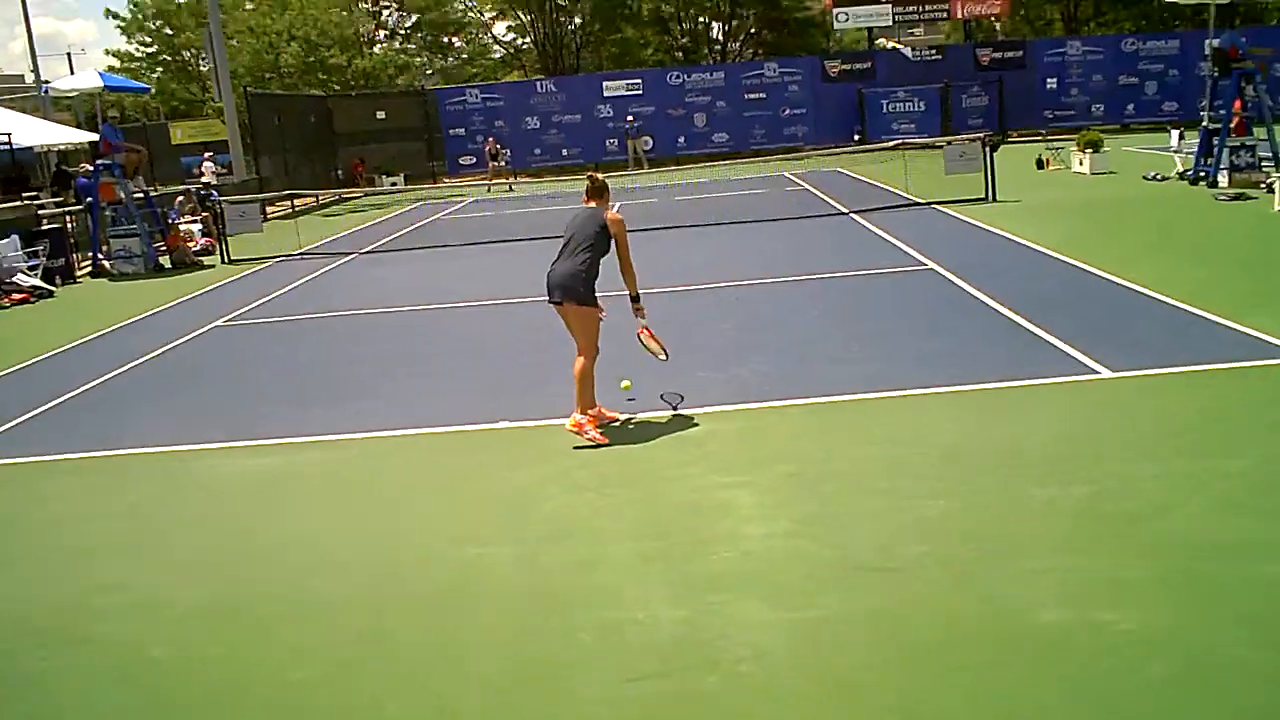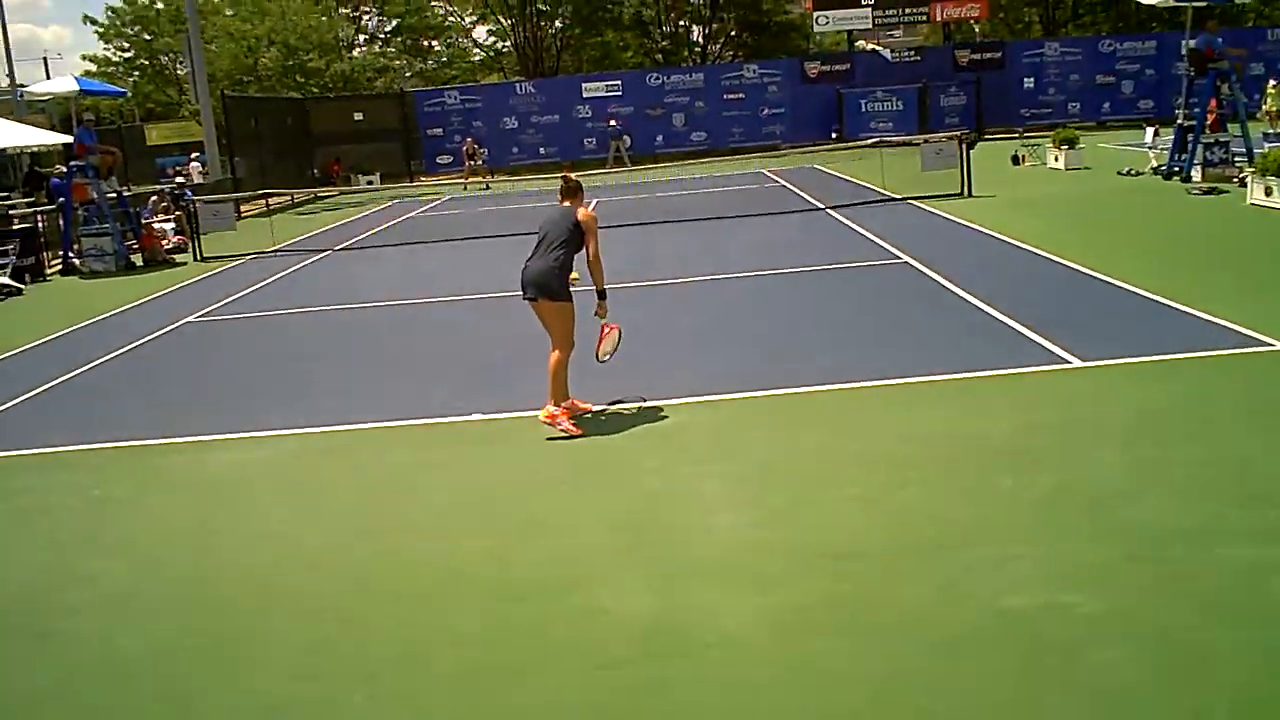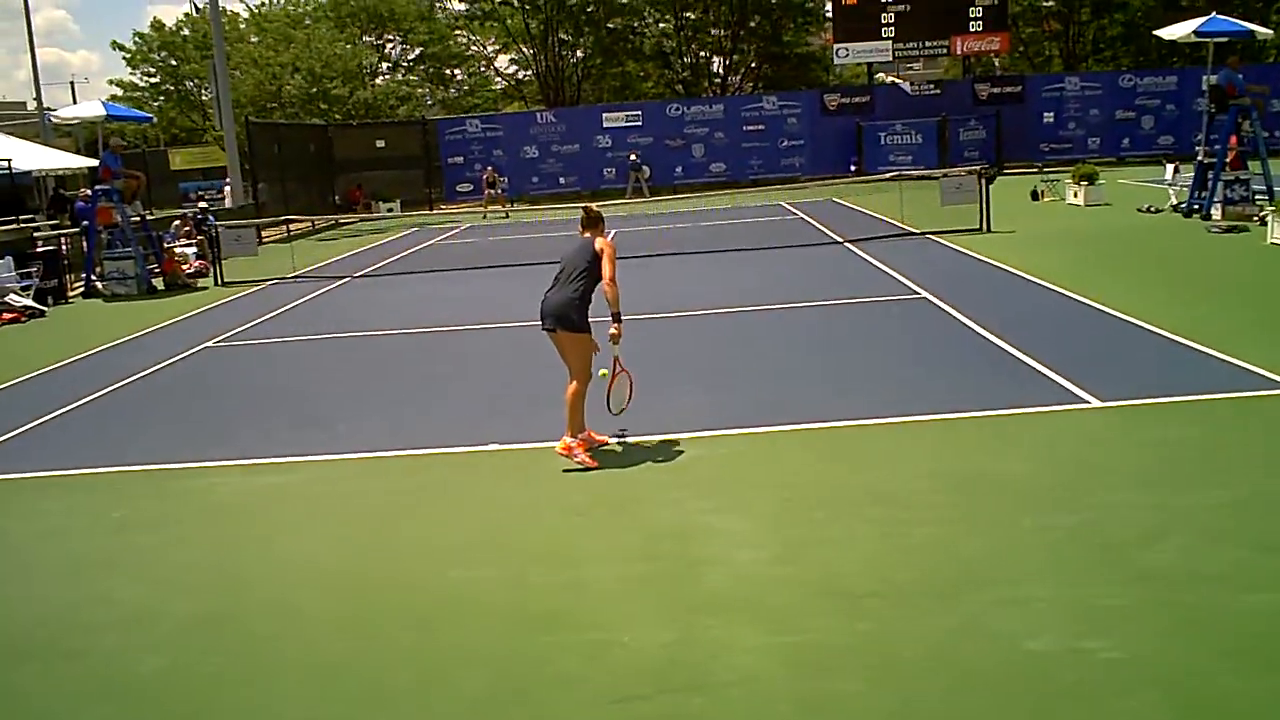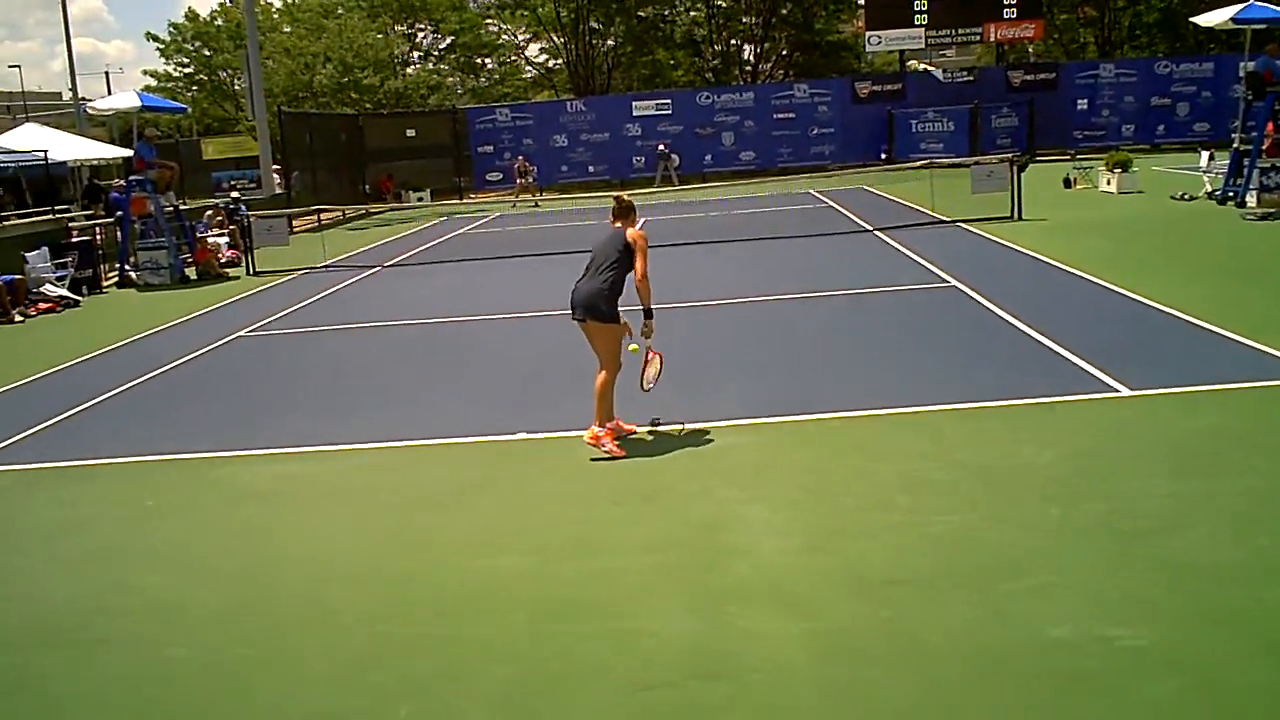
dt=0.4s
person 1, frame 1
left shoulder: (575, 218)
right shoulder: (613, 219)
right elbow: (625, 264)
left wrist: (590, 301)
right wrist: (635, 300)
left hip: (555, 279)
right hip: (576, 282)
left knee: (587, 351)
right knee: (588, 352)
left ankle: (591, 409)
right ankle: (579, 417)
person 1, frame 2
left shoulder: (550, 217)
right shoulder: (586, 215)
right elbow: (593, 259)
right wrist: (601, 297)
left hip: (530, 275)
right hip: (550, 277)
left knee: (562, 344)
right knee: (563, 346)
left ankle: (563, 401)
right ankle: (553, 408)
person 1, frame 3
left shoulder: (573, 248)
right shoulder: (604, 244)
right elbow: (608, 281)
left wrist: (587, 337)
right wrist: (616, 319)
left hip: (549, 307)
right hip: (569, 309)
left knee: (580, 376)
right knee: (580, 377)
left ankle: (580, 433)
right ankle: (569, 440)
person 1, frame 4
left shoulder: (605, 238)
right shoulder: (636, 235)
right elbow: (640, 277)
left wrist: (618, 320)
right wrist: (648, 315)
left hip: (579, 296)
right hip: (598, 299)
left knee: (610, 365)
right knee: (610, 367)
left ankle: (609, 422)
right ankle: (598, 430)
